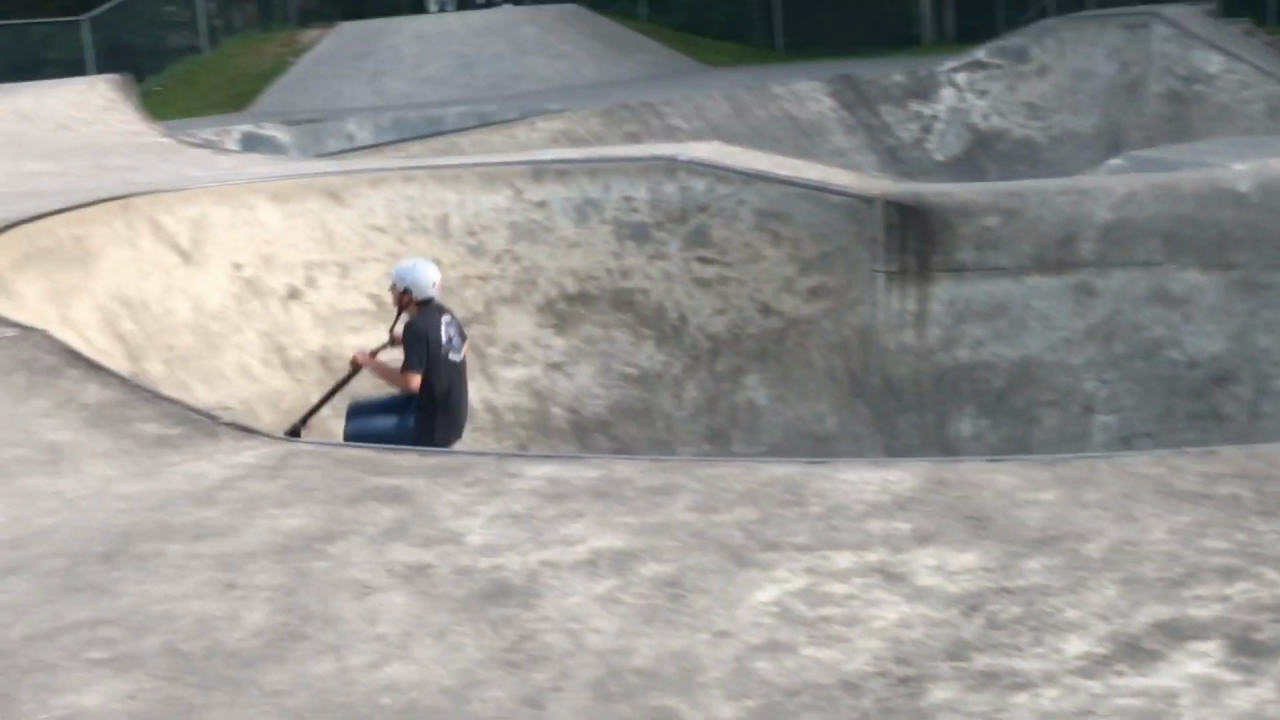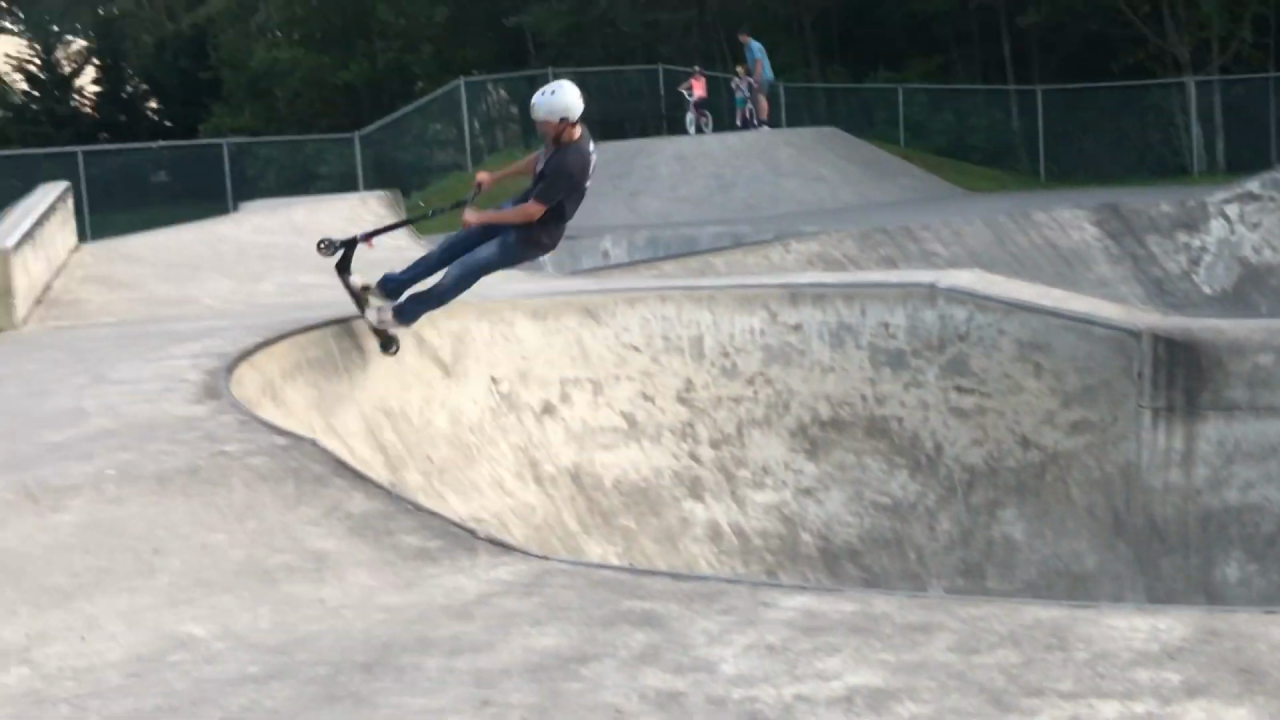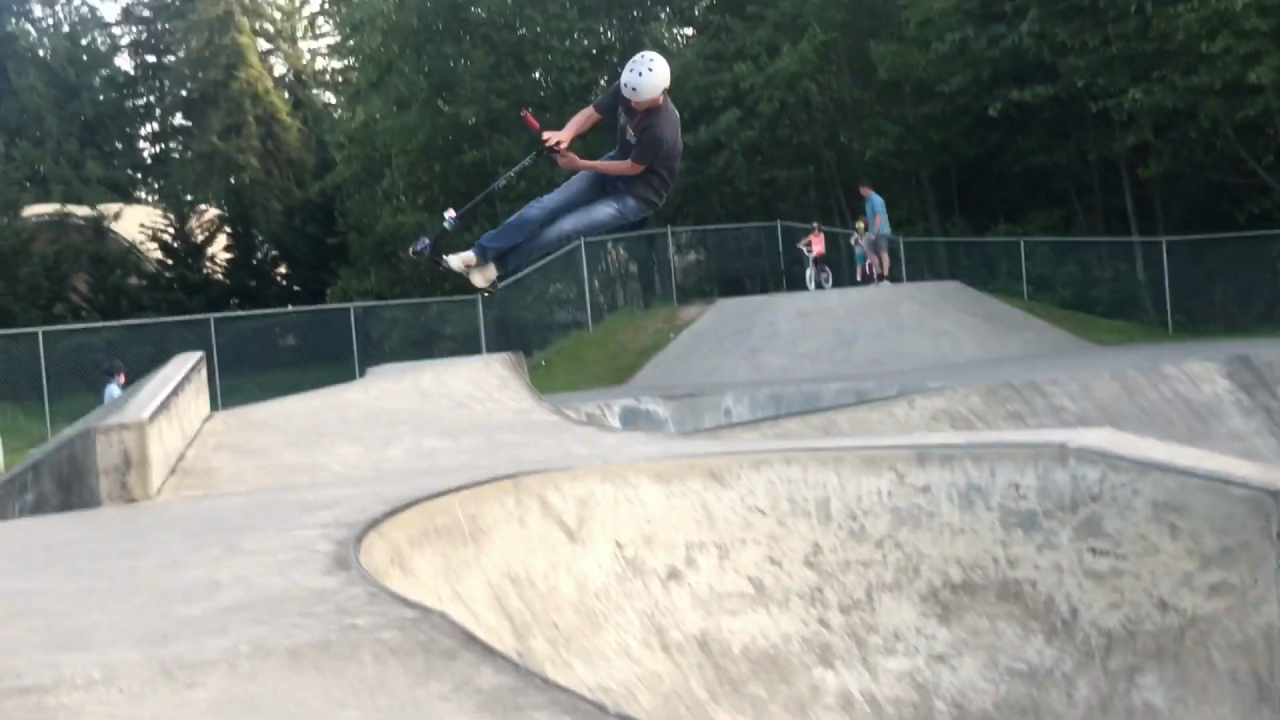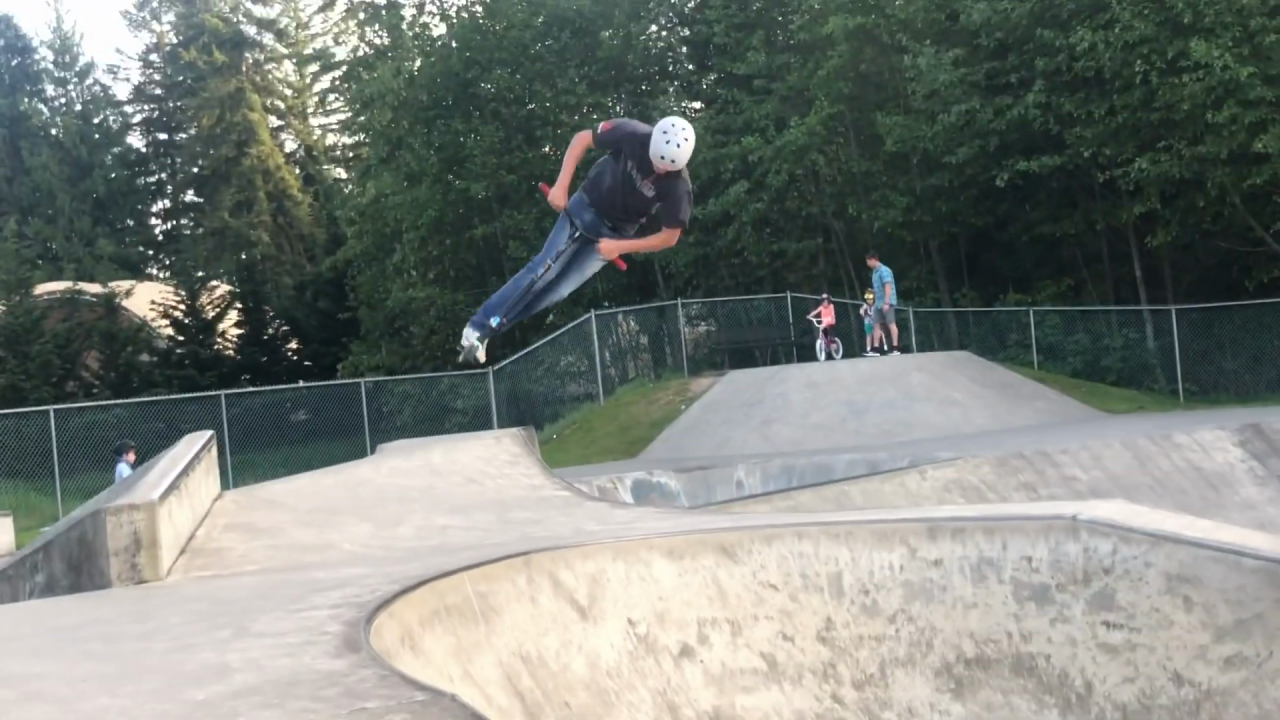
dt=0.3s
person 1, frame 1
left shoulder: (417, 328)
right shoulder: (443, 313)
left elbow: (411, 382)
right elbow: (463, 347)
left wrist: (370, 362)
left hip: (432, 429)
left knee: (355, 432)
right knee: (358, 411)
person 1, frame 2
left shoulder: (567, 162)
left elbow: (533, 211)
left wrist: (481, 218)
right wrist: (495, 175)
left hip: (534, 236)
left knee: (461, 273)
right knee: (450, 247)
left ankle: (399, 314)
right ankle: (387, 287)
person 1, frame 3
left shoulder: (661, 131)
right shoulder: (629, 91)
left elbow: (633, 167)
right elbow: (591, 113)
left wrist: (582, 165)
right wrist: (565, 133)
left hip: (639, 197)
right hip: (616, 166)
left knee: (563, 229)
right knee: (545, 206)
left ankle: (498, 264)
right ankle: (482, 253)
person 1, frame 4
left shoulder: (678, 188)
right shoulder: (633, 135)
left elbow: (670, 237)
right elbow: (581, 138)
left wrist: (620, 247)
right wrist: (561, 186)
left hip: (615, 231)
right hip: (587, 206)
left knee: (555, 291)
right knee: (541, 271)
left ankle: (489, 325)
right ankle: (479, 325)
